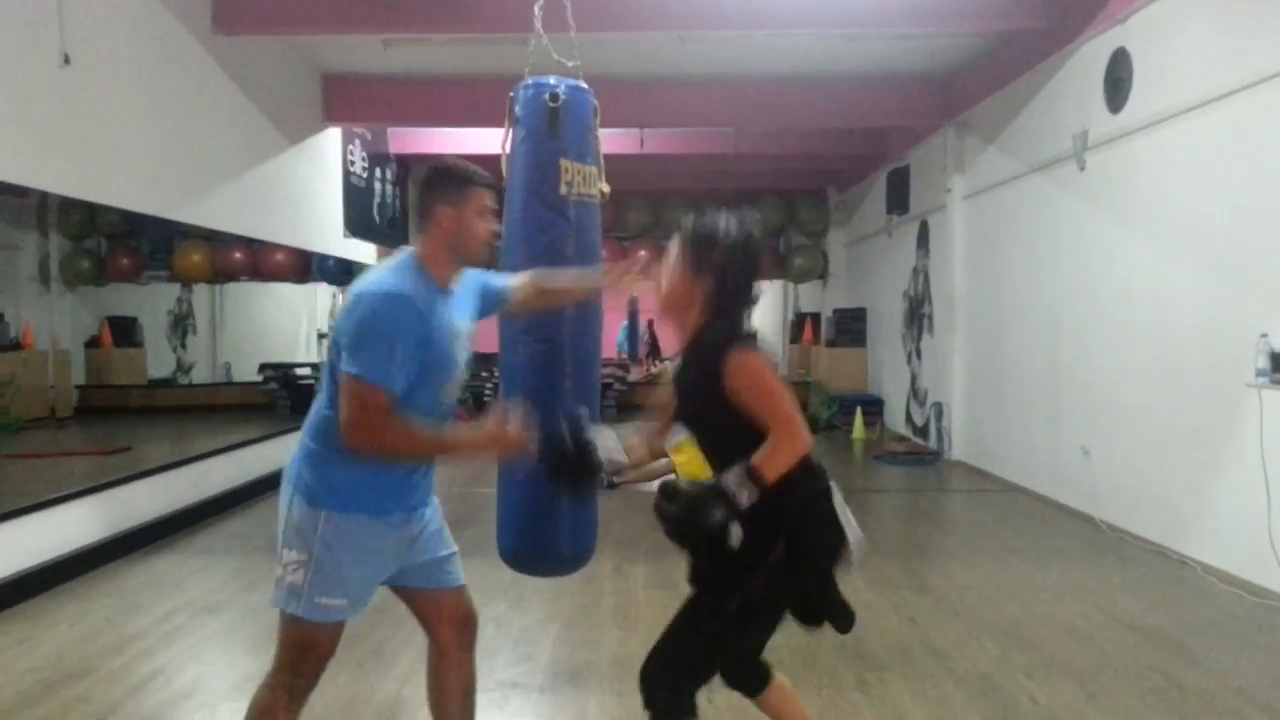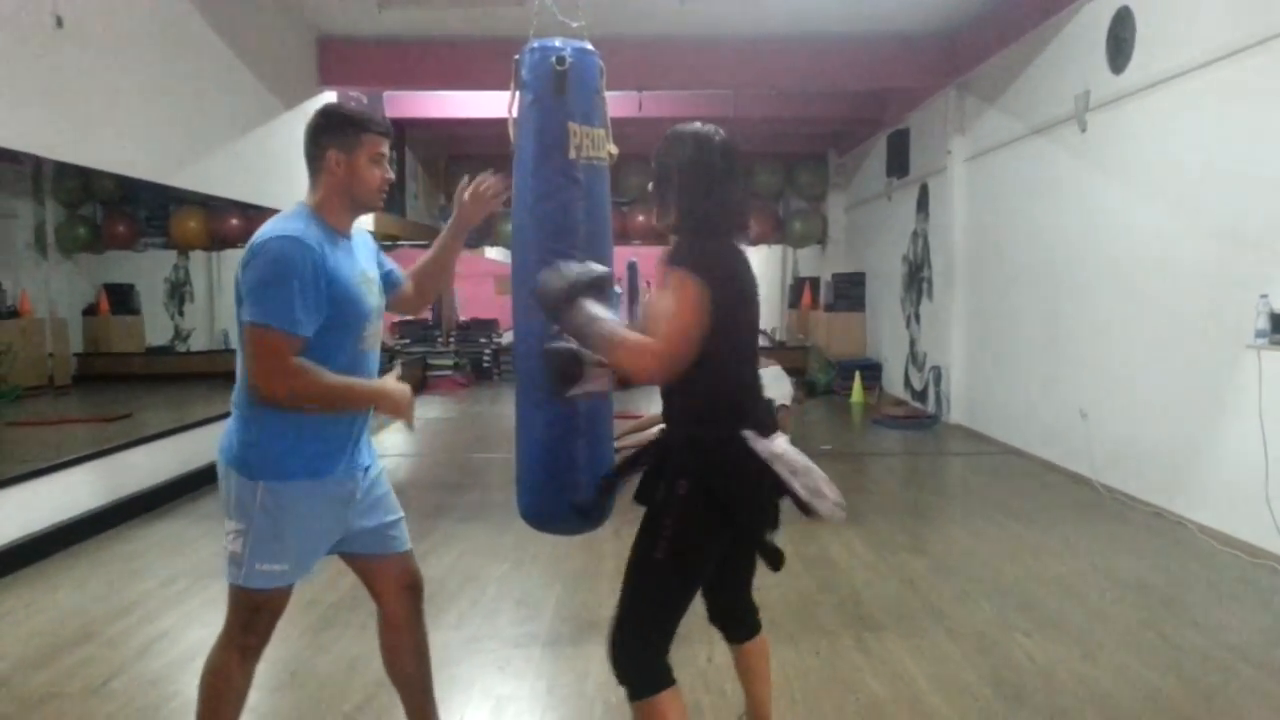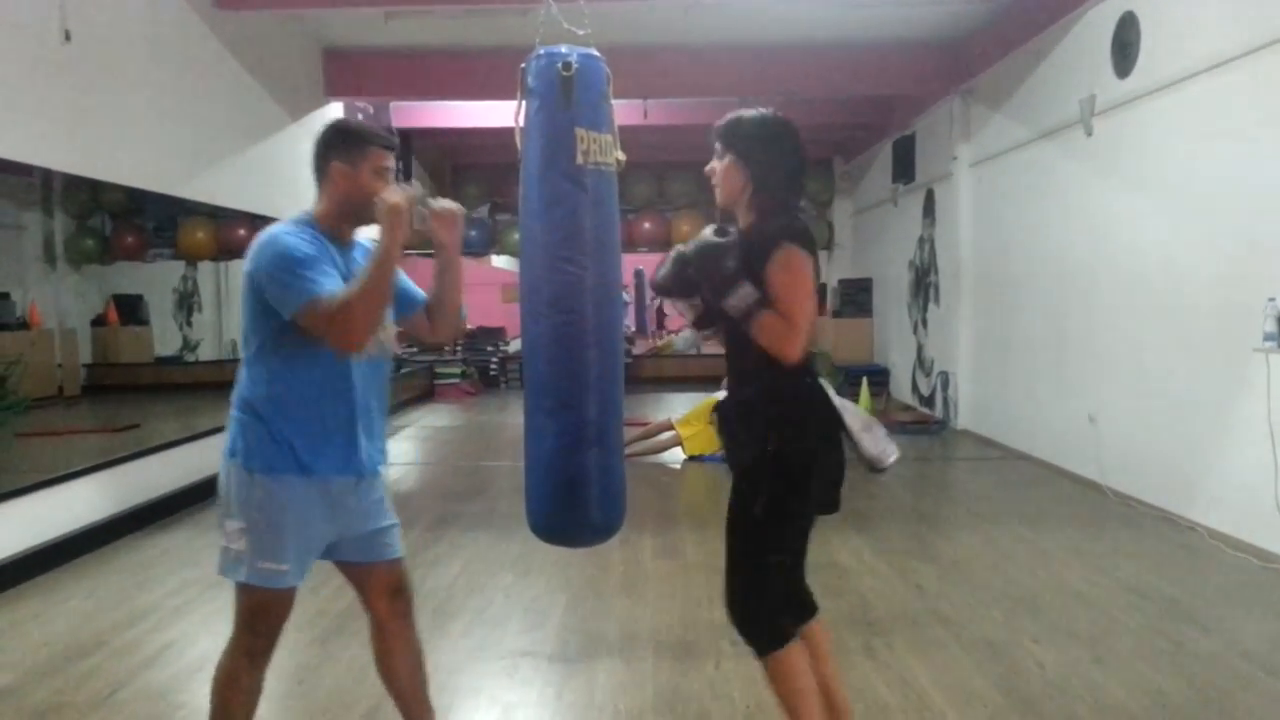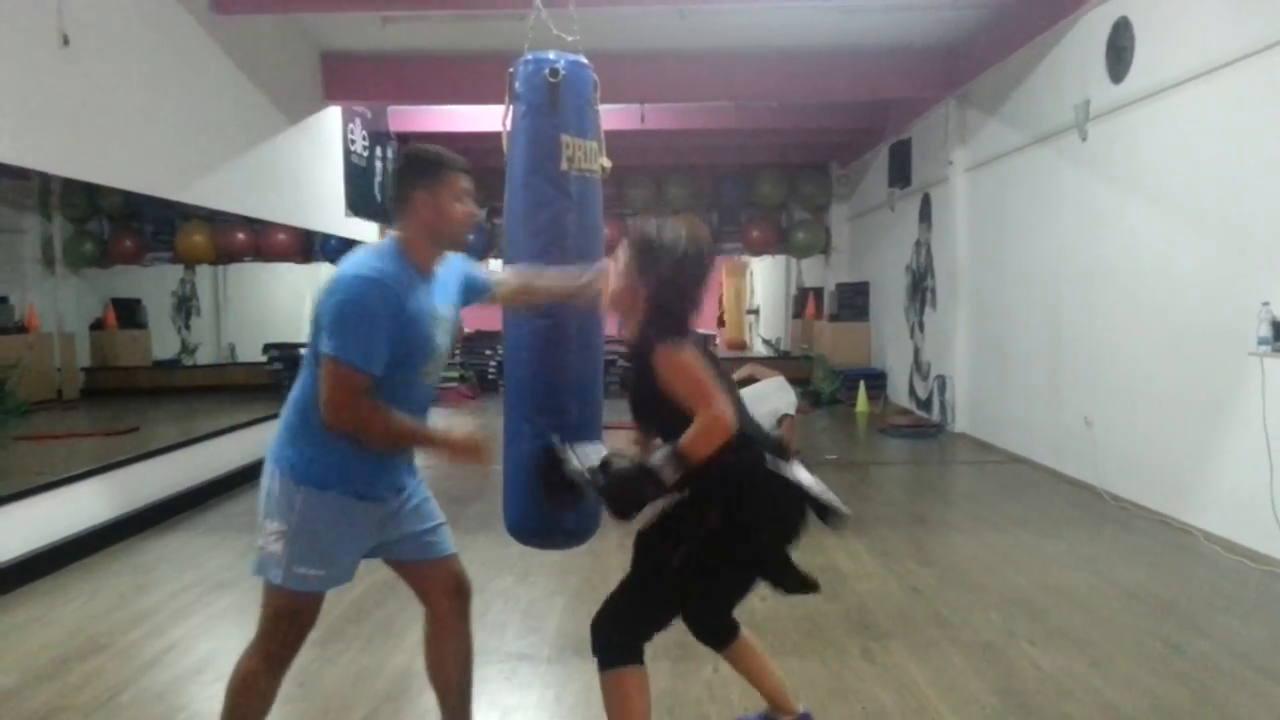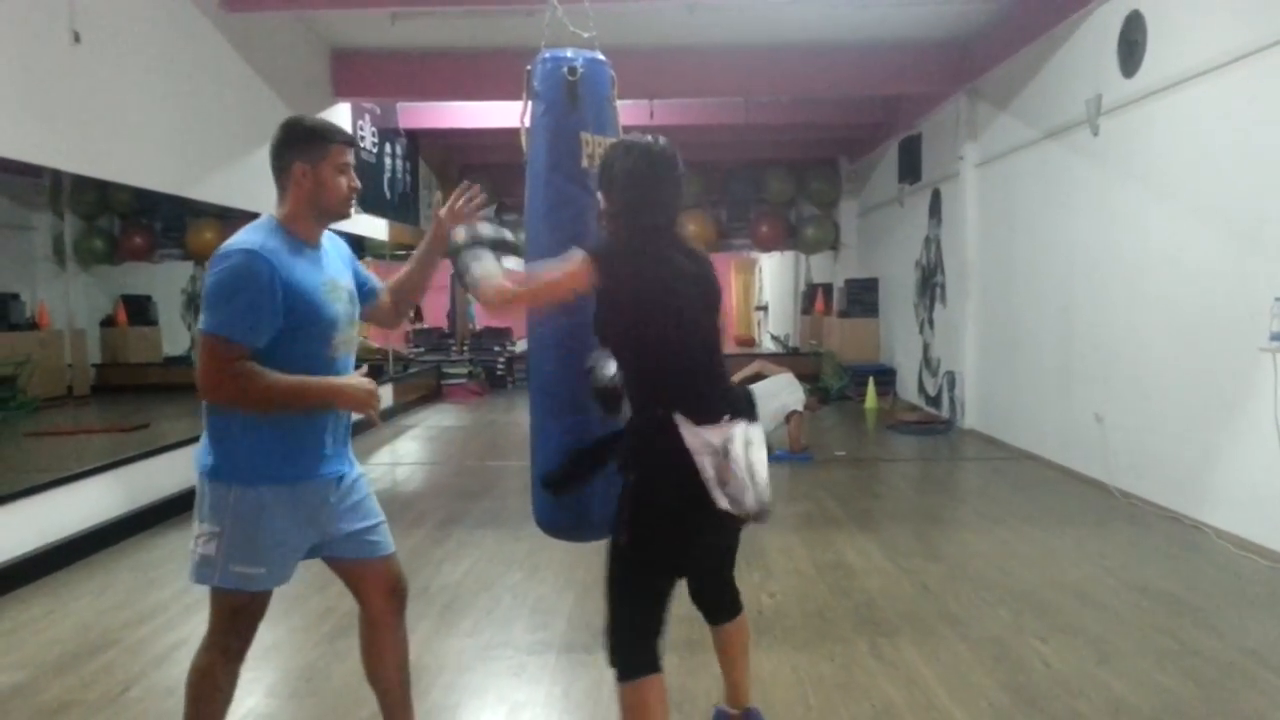
dt=1s
person 1, frame 1
left shoulder: (462, 285)
right shoulder: (389, 300)
left elbow: (533, 288)
right elbow: (361, 429)
left wrist: (620, 276)
right wrist: (470, 441)
left hip: (408, 503)
right hip: (339, 507)
left knee: (455, 626)
right knee: (299, 669)
person 1, frame 2
left shoulder: (359, 241)
right shoulder: (287, 248)
left elbow: (409, 297)
right elbow: (271, 377)
left wrist: (460, 225)
right wrist: (378, 394)
left hip: (353, 465)
right hip: (279, 474)
left knee: (402, 590)
right knee: (250, 628)
person 1, frame 3
left shoulder: (368, 252)
right shoulder: (284, 247)
left elbow: (438, 329)
right elbow: (349, 331)
left wrist: (447, 248)
right wrist: (394, 240)
left hip: (356, 469)
right hip: (277, 469)
left knee: (392, 599)
right knee: (258, 630)
person 1, frame 4
left shoulder: (445, 269)
right shoulder: (367, 283)
left elbow: (516, 286)
right elbow: (341, 409)
left wrist: (598, 281)
right wrist: (440, 439)
left hip: (390, 479)
right hip: (320, 481)
left knee: (450, 594)
right knee: (281, 634)
person 1, frame 5
left shoulder: (334, 249)
right shoulder: (250, 259)
left elbow: (386, 311)
right elbow: (218, 380)
left wrist: (435, 243)
right wrist: (331, 391)
left hip: (333, 470)
right hip: (256, 481)
left knee: (386, 591)
right knee: (232, 628)
person 2, frame 1
left shoulder: (727, 350)
right shoulder: (699, 346)
left elbow: (793, 438)
right elbow: (661, 435)
left wrist: (721, 496)
left hip: (784, 528)
right hip: (760, 523)
left knee: (666, 678)
right knee: (736, 661)
person 2, frame 2
left shoulder: (693, 260)
right shoulder: (716, 255)
left elbow: (649, 362)
left wrist: (578, 309)
left hip: (711, 467)
right hip: (732, 460)
left knee: (637, 642)
right knee: (731, 602)
person 2, frame 3
left shoulder: (783, 237)
right shoulder: (744, 237)
left elbow: (790, 346)
right elbow: (726, 325)
left wrist: (733, 290)
right wrist: (701, 291)
left hip: (785, 432)
right hip: (764, 428)
left knee: (754, 600)
right knee: (781, 586)
person 2, frame 4
left shoulder: (663, 342)
right shoulder: (653, 338)
left elbow: (719, 422)
right elbow: (656, 431)
left wrist: (652, 476)
left hip: (739, 502)
right hip: (737, 496)
left knee: (617, 629)
right knee: (703, 614)
person 2, frame 5
left shoulder: (614, 259)
right shoulder: (692, 263)
left elbow: (502, 297)
left hip: (668, 455)
left knee: (634, 627)
right knee: (715, 588)
